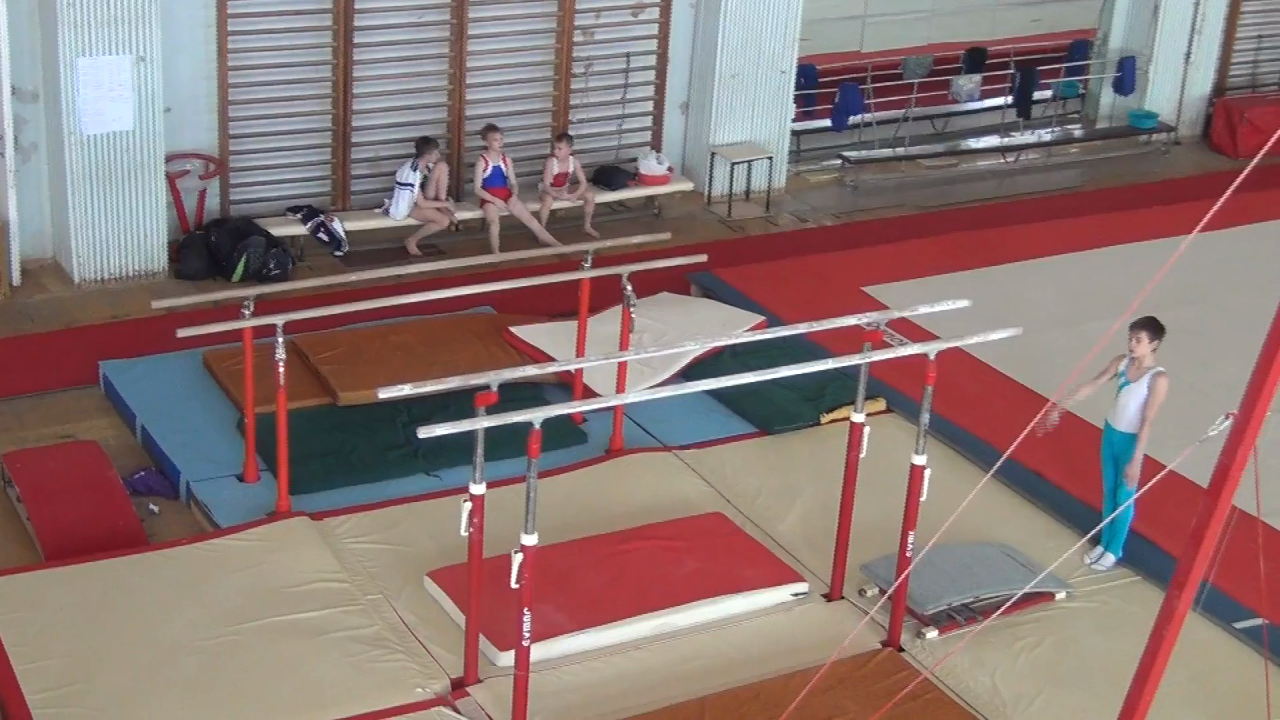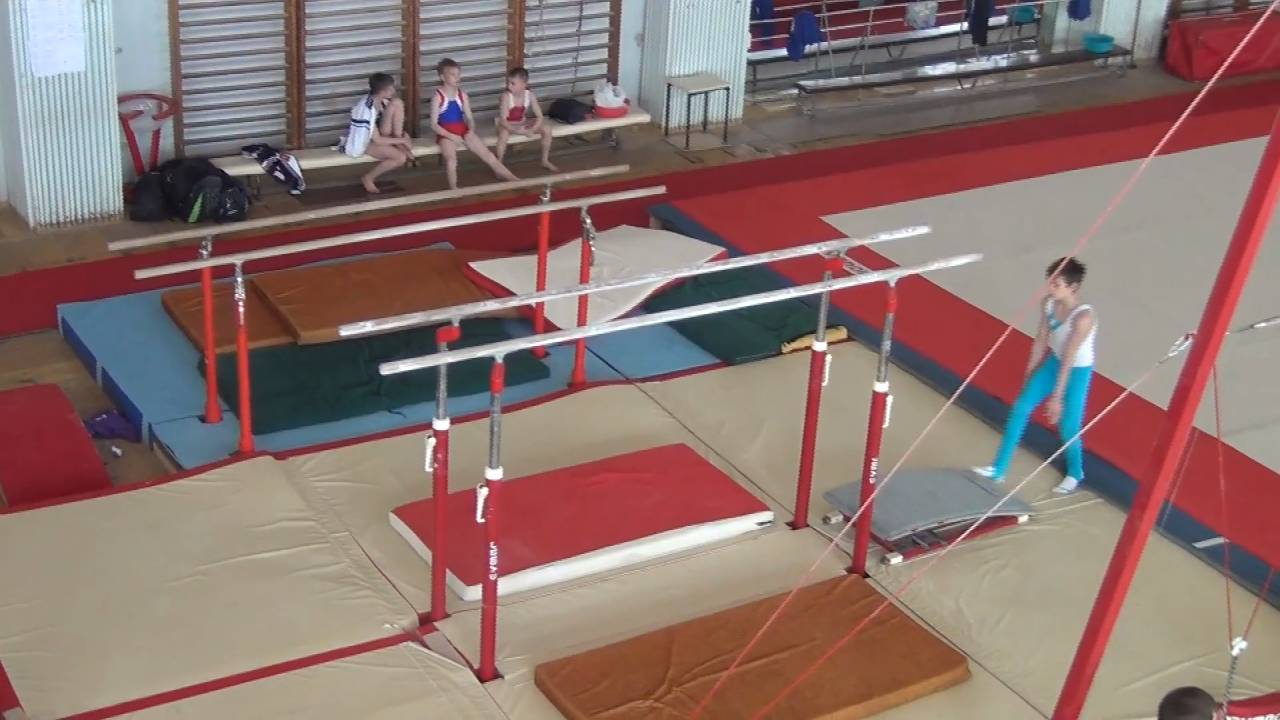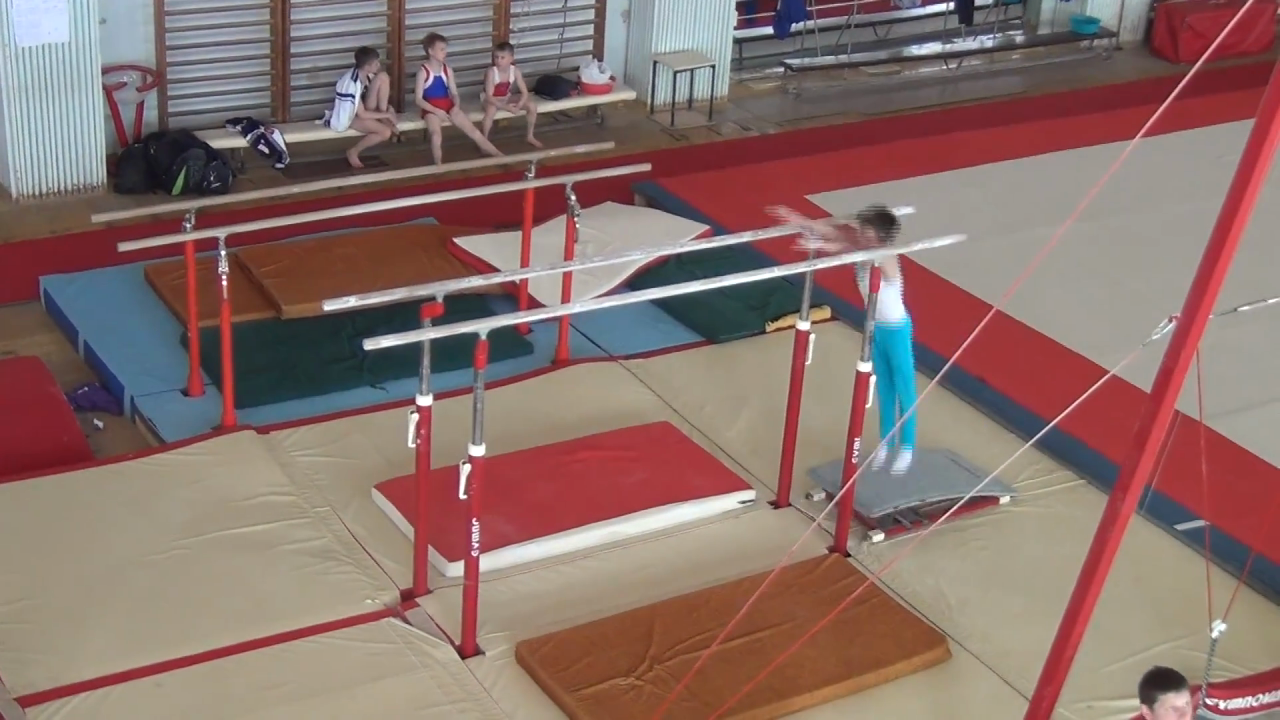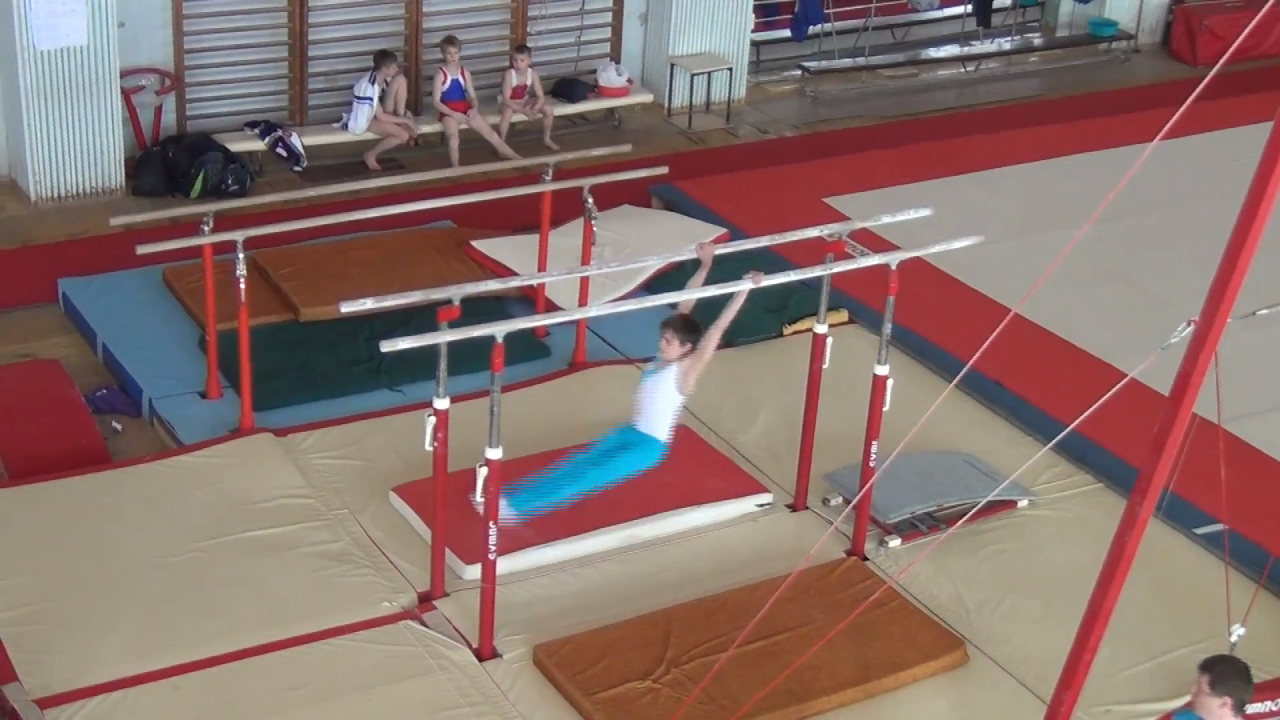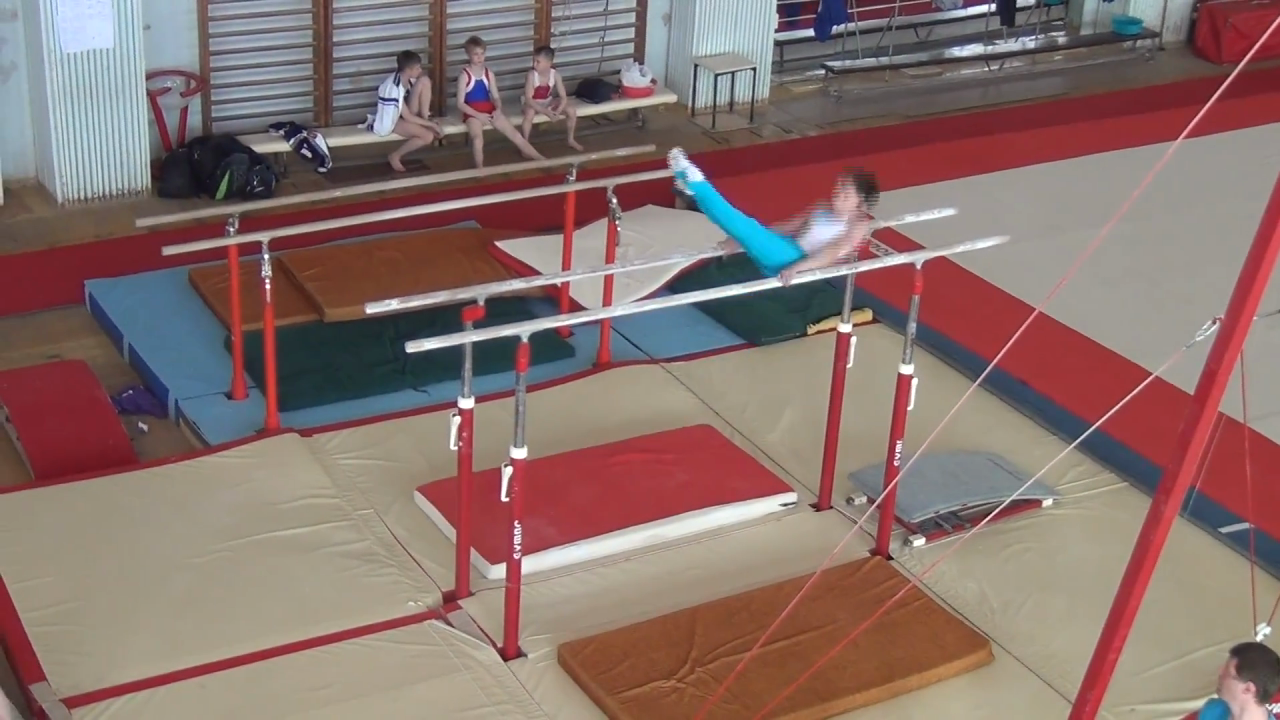
dt=1s
person 1, frame 1
left shoulder: (1158, 378)
right shoulder: (1122, 362)
left elbow: (1147, 422)
right elbow: (1092, 385)
left wrist: (1136, 461)
right wrist: (1061, 407)
left hip: (1131, 440)
right hip: (1109, 432)
left knee: (1124, 496)
right knee: (1108, 491)
left ankle: (1114, 550)
right ankle: (1103, 543)
person 1, frame 2
left shoulder: (1084, 317)
right shoulder: (1049, 304)
left elbow: (1068, 360)
left wrist: (1056, 397)
right wrist: (1030, 372)
left hip: (1076, 372)
right hip: (1053, 363)
left knee: (1068, 427)
right knee: (1020, 409)
left ankle: (1075, 473)
right ankle: (999, 467)
person 1, frame 3
left shoulder: (886, 260)
right shoulder: (859, 249)
left elbow: (863, 252)
right elbow: (832, 232)
left wrist: (819, 245)
right wrist: (797, 220)
left hip: (895, 330)
right hip: (876, 326)
left knee: (903, 390)
right knee: (884, 389)
left ankle: (906, 447)
right ankle: (888, 443)
person 1, frame 4
left shoulder: (688, 369)
right shoulder: (666, 357)
left elbow: (716, 330)
right elbow: (685, 308)
left wrist: (744, 290)
right wrist: (705, 265)
left hip: (650, 445)
right hip: (631, 433)
left knee: (590, 475)
right knee: (576, 466)
left ankle: (515, 505)
right ankle: (510, 500)
person 1, frame 5
left shoulder: (859, 224)
right shoulder: (822, 209)
left elbow: (832, 254)
right elbow: (784, 228)
left wrist: (795, 268)
right wrist: (738, 241)
left hip: (799, 269)
left knee: (749, 229)
left ankle: (696, 182)
